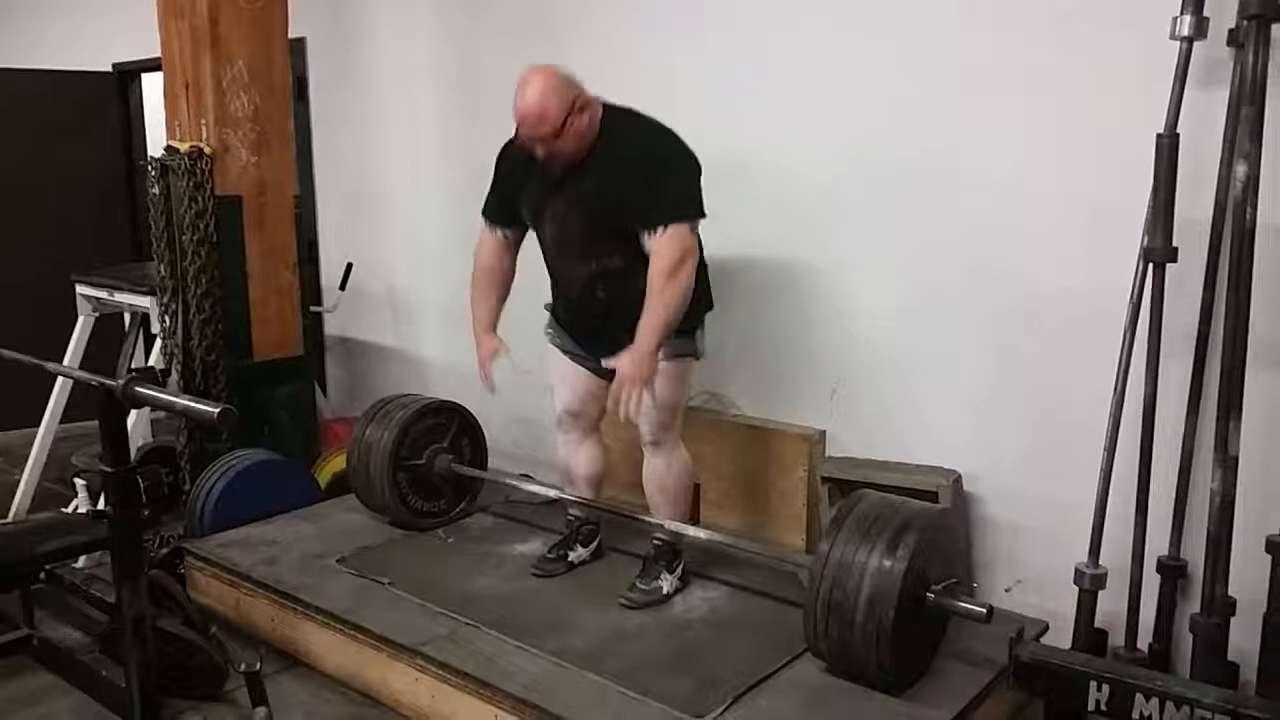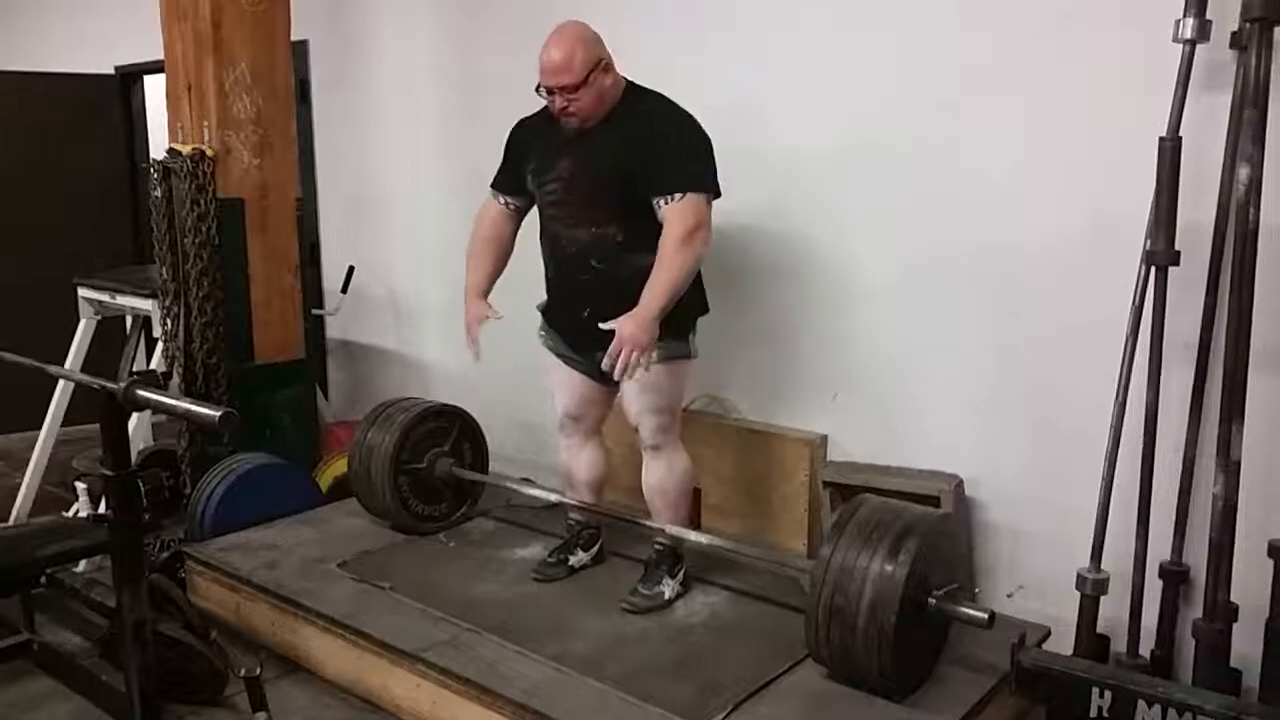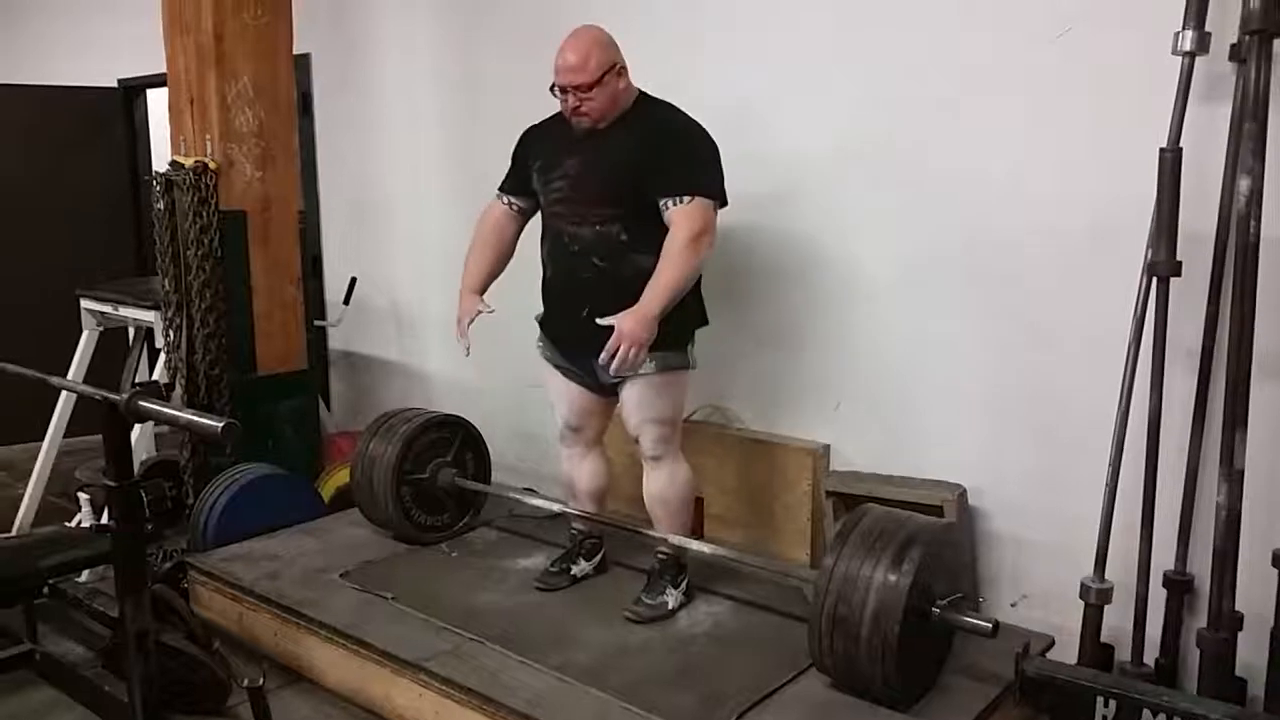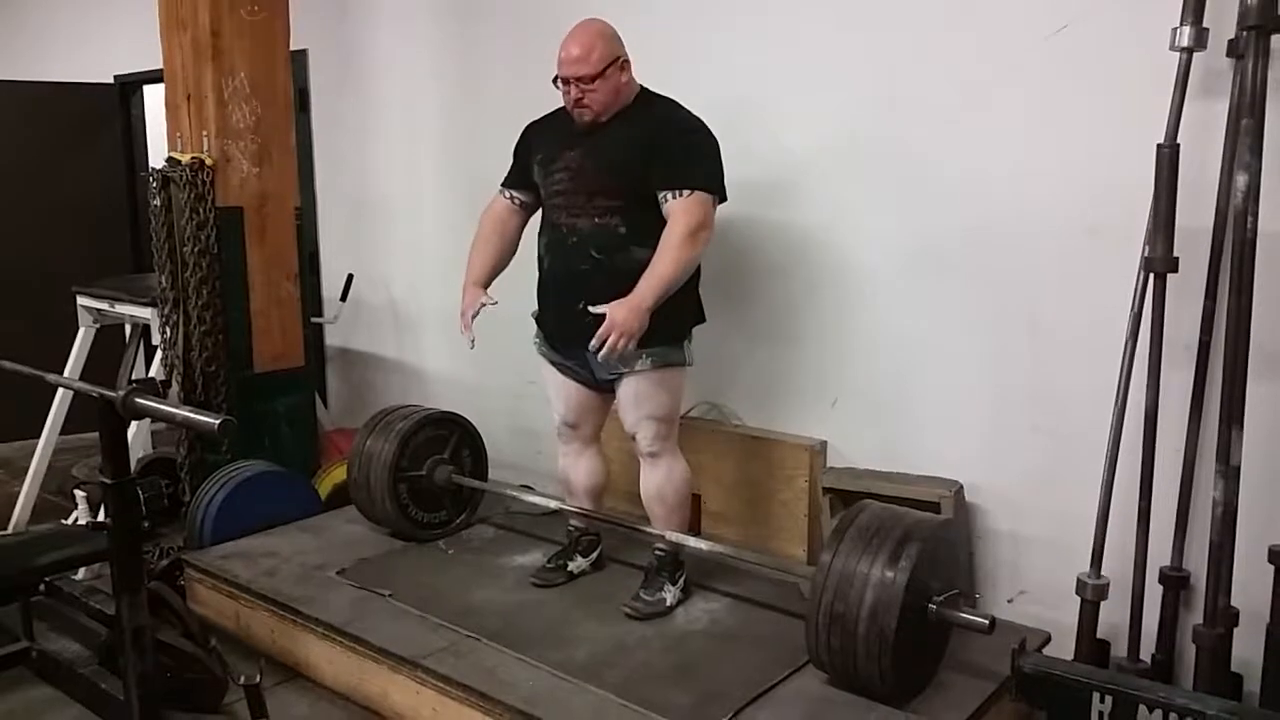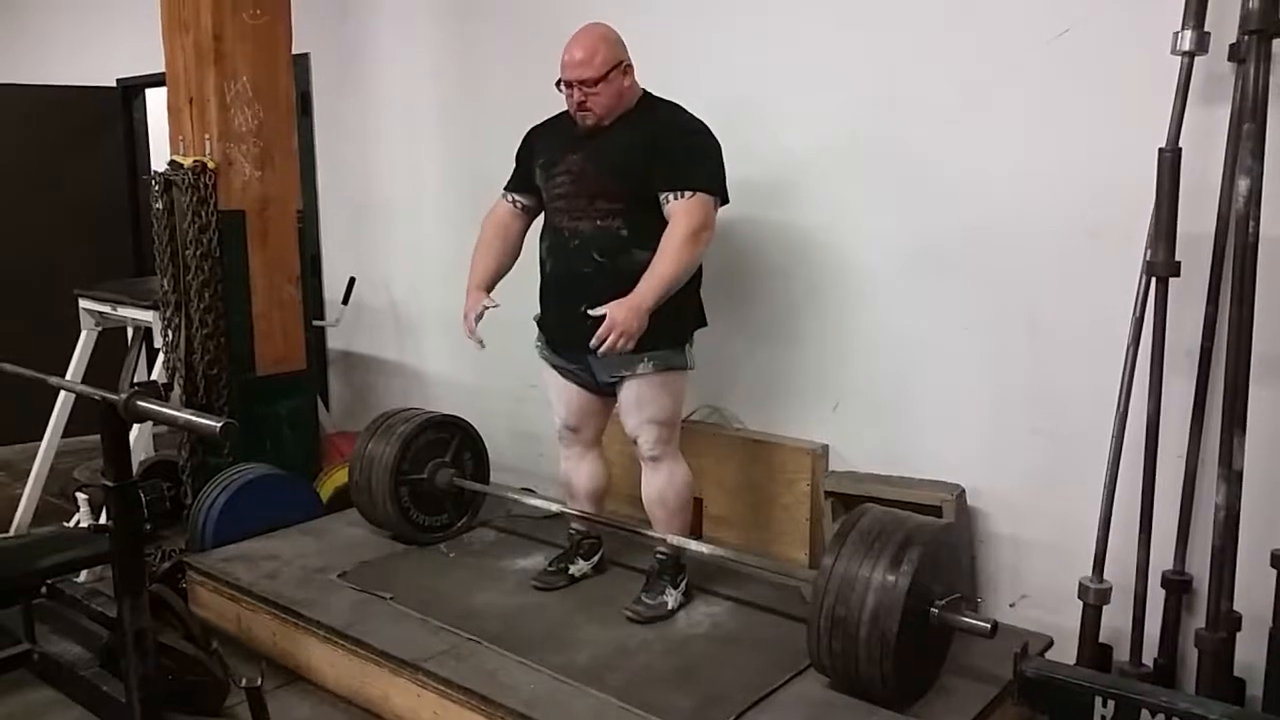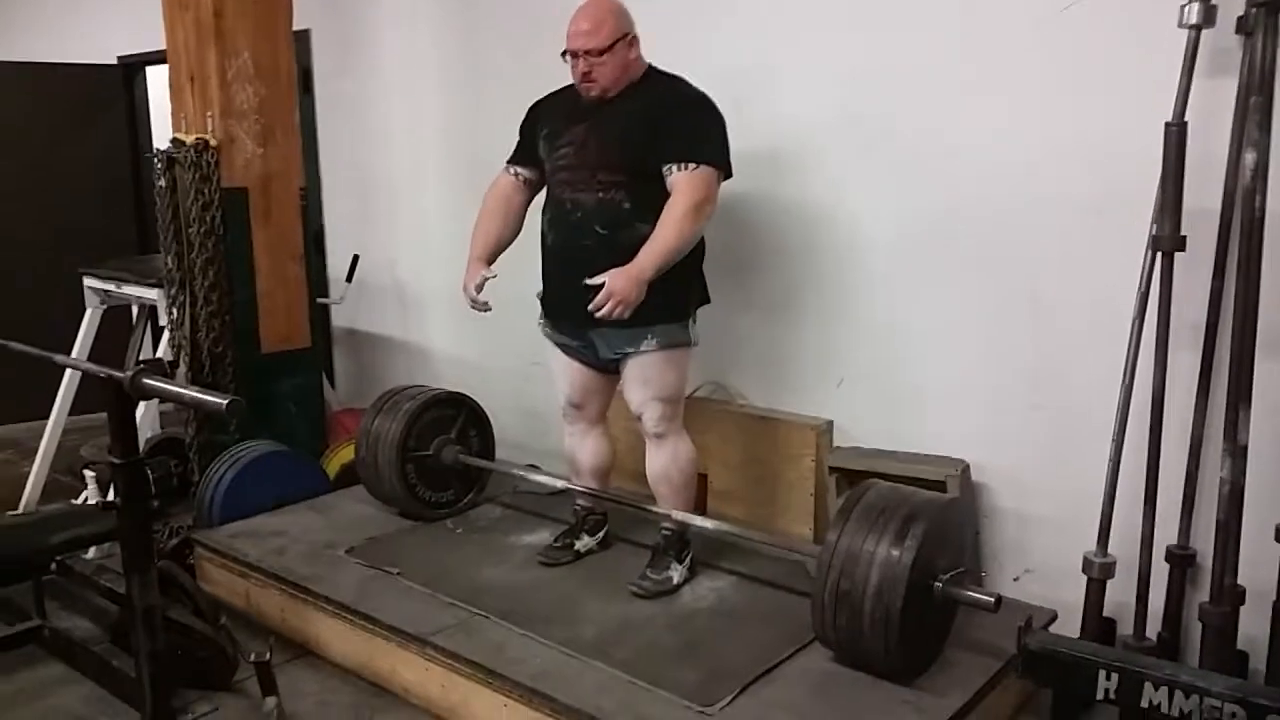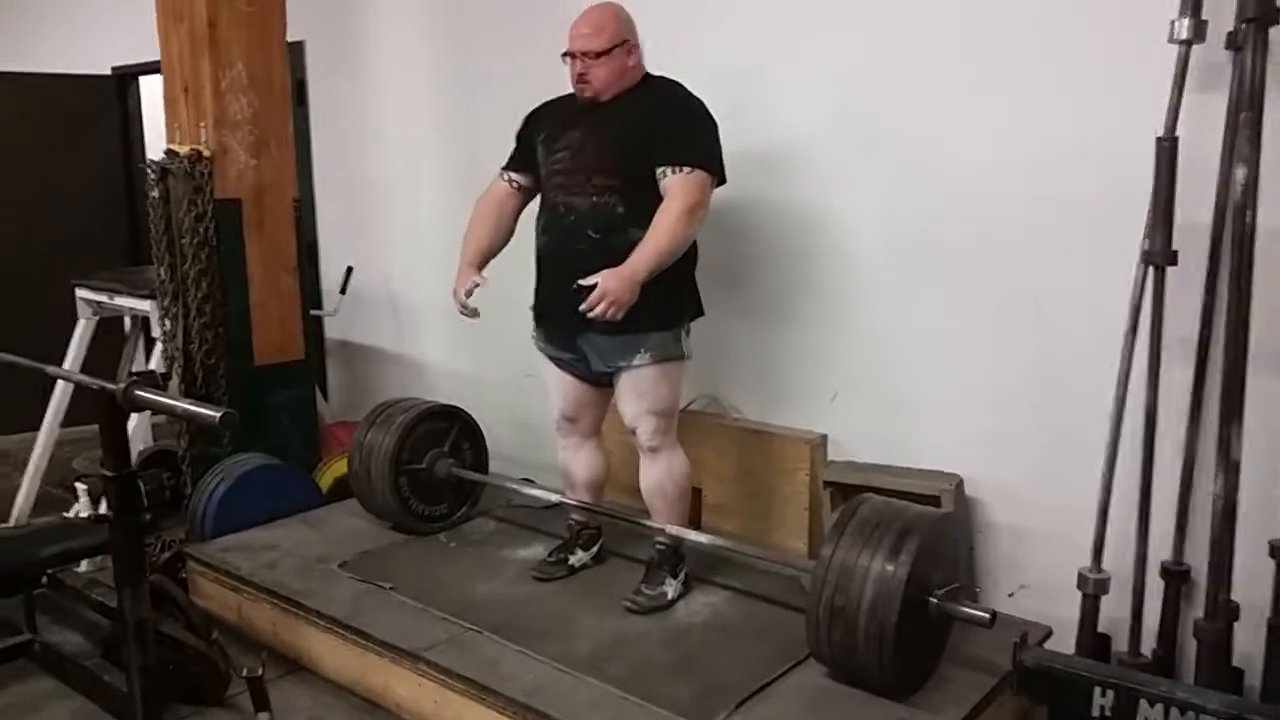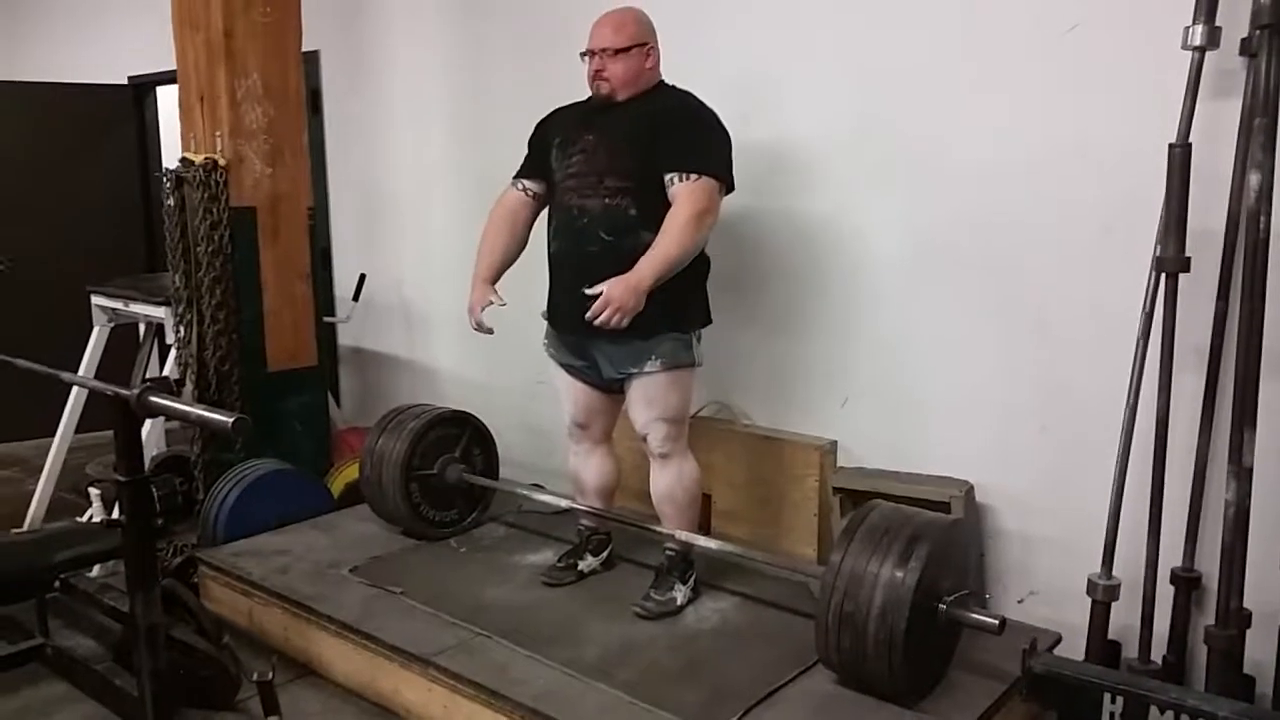
dt=0.2s
person 1, frame 1
left shoulder: (648, 152)
right shoulder: (517, 159)
left elbow: (675, 255)
right elbow: (496, 243)
left wrist: (643, 352)
right wrist: (484, 329)
left hip: (657, 322)
right hip: (576, 322)
left knee: (656, 433)
right knee: (571, 422)
left ankle: (667, 556)
right ankle: (582, 532)
person 1, frame 2
left shoulder: (661, 127)
right shoulder: (531, 133)
left elbow: (687, 226)
right elbow: (499, 212)
left wrist: (647, 317)
right wrist: (476, 294)
left hip: (649, 319)
right hip: (568, 319)
left knee: (656, 436)
right knee: (573, 427)
left ankle: (669, 559)
right ankle: (583, 536)
person 1, frame 3
left shoulder: (671, 135)
right shoulder: (542, 139)
left elbow: (693, 230)
right elbow: (503, 214)
left wrist: (647, 314)
right wrist: (471, 289)
left hip: (645, 331)
right hip: (566, 329)
left knee: (657, 447)
right knee: (575, 438)
left ankle: (671, 568)
right ankle: (586, 545)
person 1, frame 4
left shoulder: (671, 130)
right shoulder: (542, 134)
left elbow: (691, 223)
right elbow: (506, 209)
left wrist: (640, 304)
right wrist: (475, 283)
left hip: (643, 328)
right hip: (562, 325)
left knee: (653, 443)
right knee: (572, 435)
left ankle: (669, 566)
right ankle: (583, 543)
person 1, frame 5
left shoulder: (674, 133)
right shoulder: (546, 138)
left elbow: (692, 225)
right elbow: (509, 213)
left wrist: (639, 305)
right wrist: (478, 286)
left hip: (645, 332)
right hip: (564, 328)
left knee: (655, 447)
right knee: (574, 438)
left ankle: (670, 570)
right ankle: (584, 545)
person 1, frame 6
left shoulder: (677, 106)
right shoulder: (550, 111)
left elbow: (694, 197)
right elbow: (512, 186)
left wrist: (639, 273)
right wrist: (480, 257)
left hip: (649, 307)
right hip: (567, 304)
left knee: (659, 422)
right knee: (579, 414)
left ankle: (675, 545)
right ankle: (589, 520)
person 1, frame 7
left shoulder: (671, 110)
right shoulder: (548, 119)
left elbow: (688, 201)
right elbow: (505, 192)
left wrist: (632, 275)
right wrist: (470, 263)
left hip: (642, 316)
right hip: (561, 312)
left knee: (654, 436)
right knee: (573, 427)
left ankle: (670, 561)
right ankle: (583, 537)
person 1, frame 8
left shoulder: (682, 118)
right shoulder: (561, 125)
left elbow: (695, 208)
right elbow: (518, 202)
left wrist: (638, 283)
right wrist: (483, 278)
left hip: (653, 322)
right hip: (573, 319)
left knee: (664, 443)
right knee: (584, 434)
left ankle: (679, 566)
right ankle: (593, 542)
